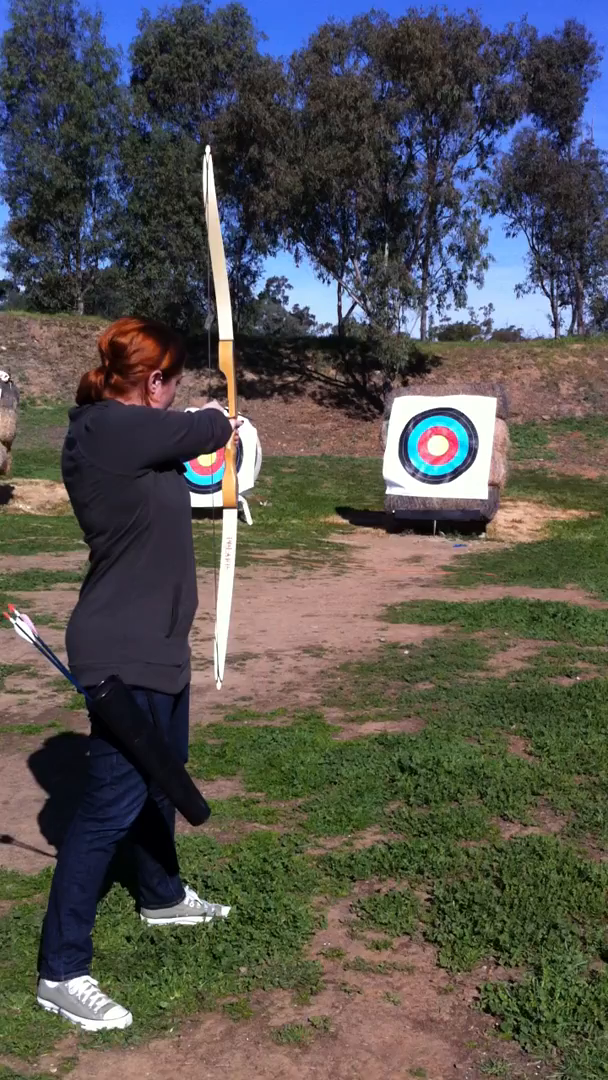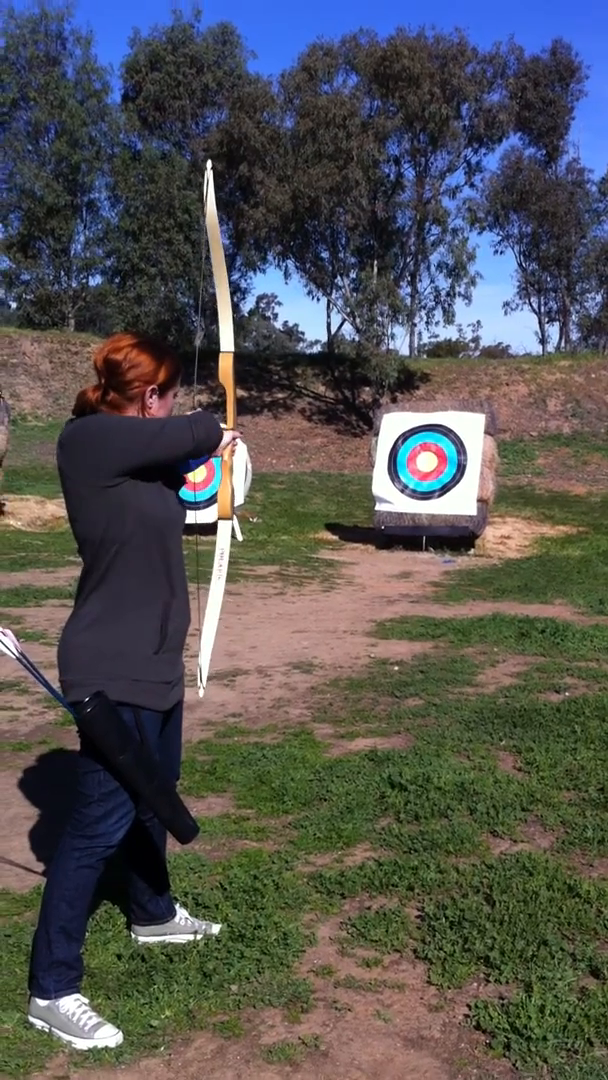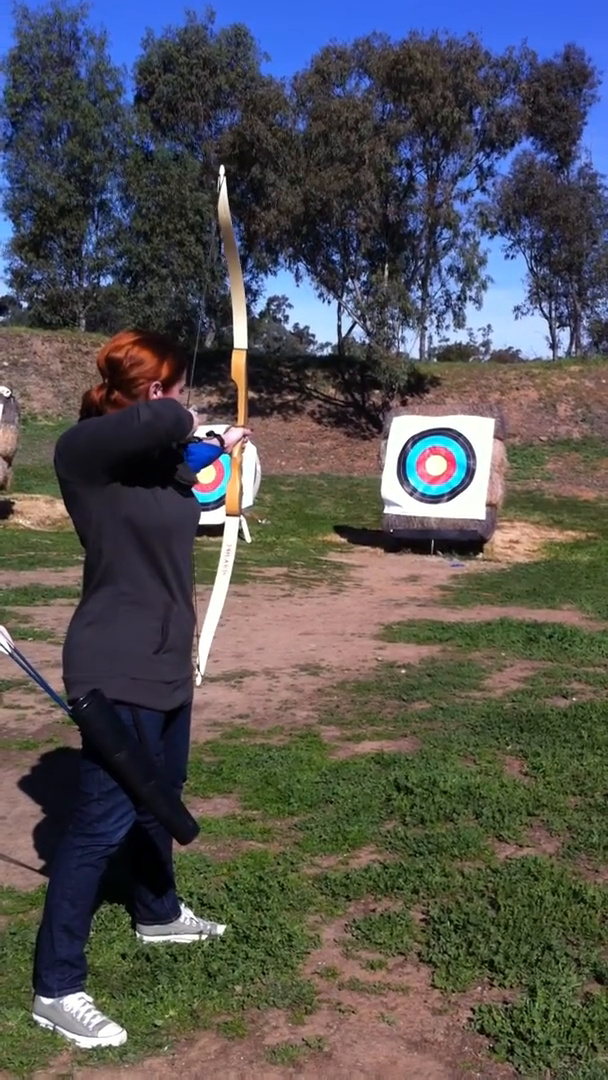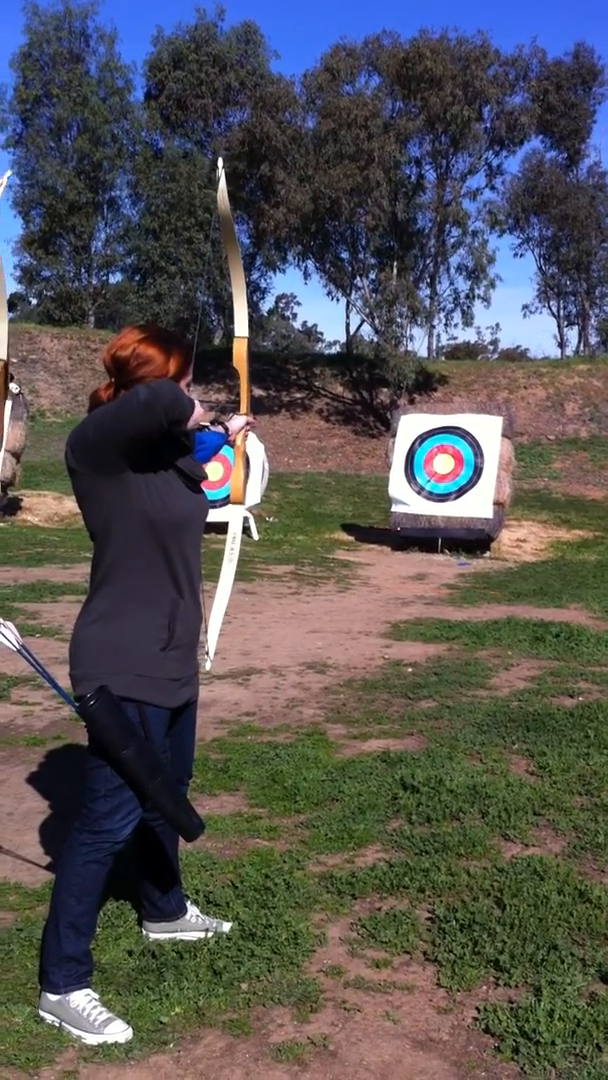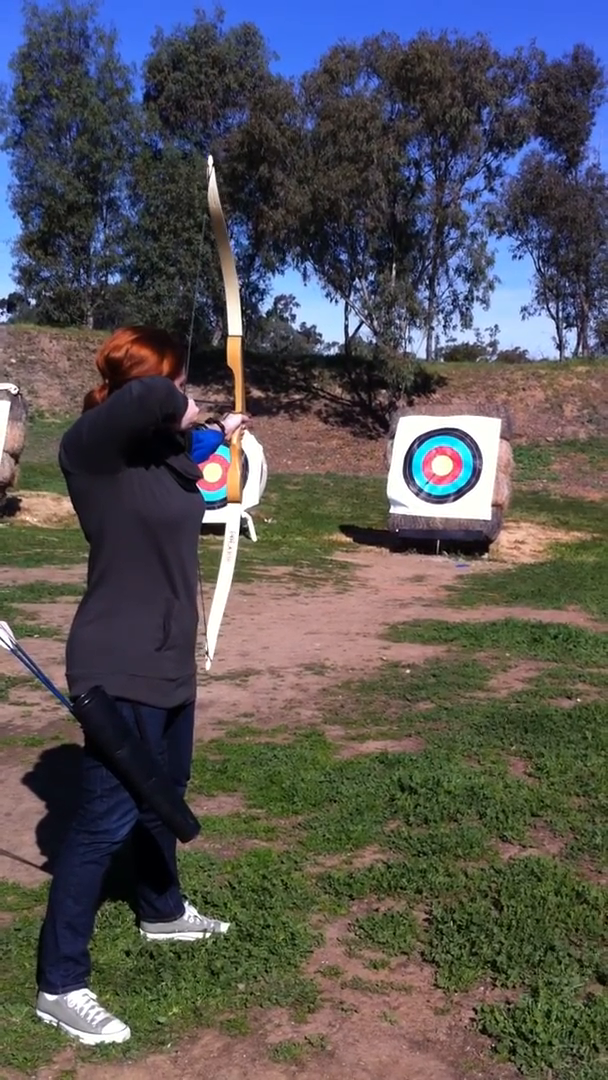
dt=1s
person 1, frame 1
left shoulder: (120, 433)
right shoulder: (108, 430)
right elbow: (204, 430)
left wrist: (206, 427)
right wrist: (216, 420)
left hip: (155, 644)
right hip: (125, 653)
left knee: (160, 777)
right knee: (113, 802)
left ankle: (163, 896)
right ankle: (61, 972)
person 1, frame 2
left shoulder: (139, 457)
right shoulder: (89, 441)
right elbow: (199, 431)
left wrist: (203, 447)
right wrist: (210, 433)
left hip: (151, 659)
right hip: (113, 668)
right knee: (101, 817)
left ankle: (153, 913)
right ankle: (51, 990)
person 1, frame 3
left shoulder: (158, 457)
right shoulder: (82, 449)
right elbow: (160, 422)
left wrist: (217, 447)
right wrist: (184, 423)
left hip: (163, 659)
right hip: (116, 669)
right knee: (103, 817)
left ankle: (159, 913)
right ankle: (56, 989)
person 1, frame 4
left shoulder: (166, 450)
right shoulder: (95, 444)
right elbow: (156, 404)
left wrist: (220, 434)
right wrist: (188, 412)
left hip: (169, 656)
right hip: (122, 666)
right knee: (109, 815)
left ankle: (164, 911)
right ankle: (62, 986)
person 1, frame 5
left shoulder: (162, 448)
right shoulder: (89, 445)
right elbow: (148, 396)
left wrist: (216, 432)
right wrist: (179, 410)
left hip: (165, 656)
right hip: (118, 666)
right knee: (107, 816)
left ankle: (162, 911)
right ankle: (59, 985)
